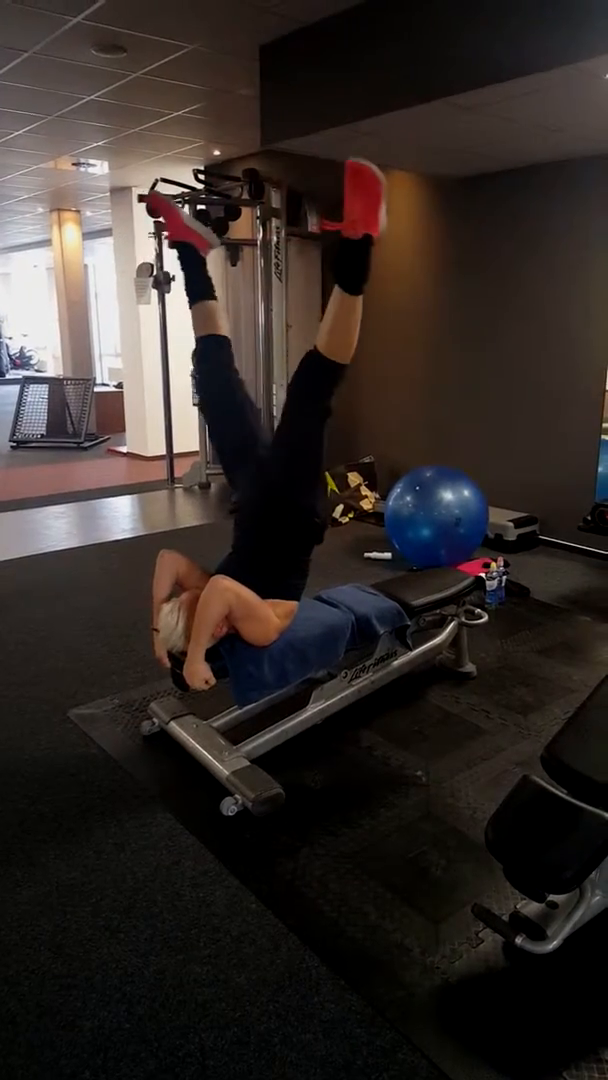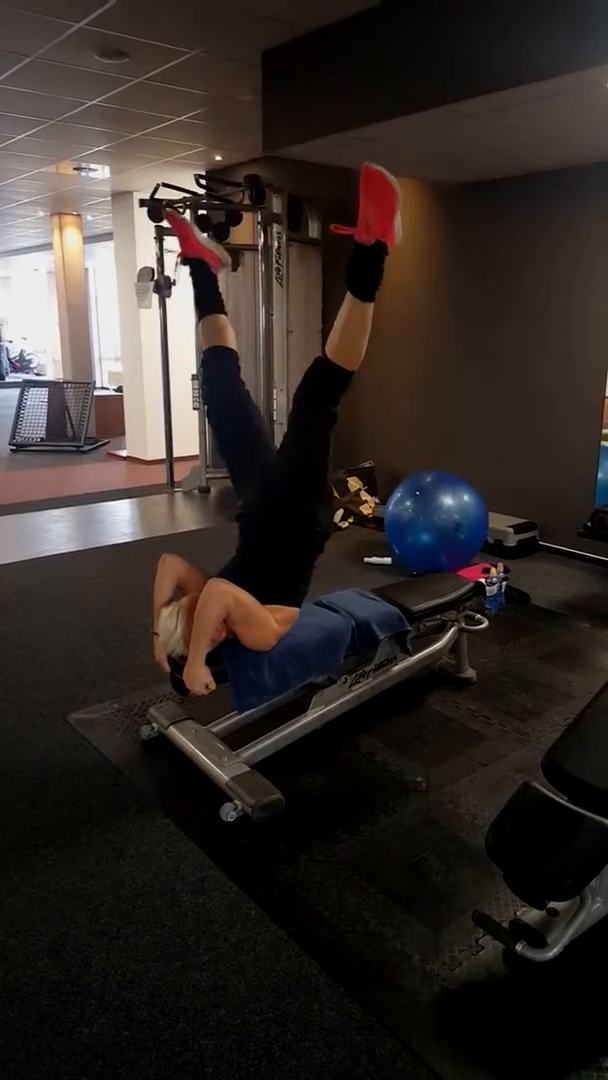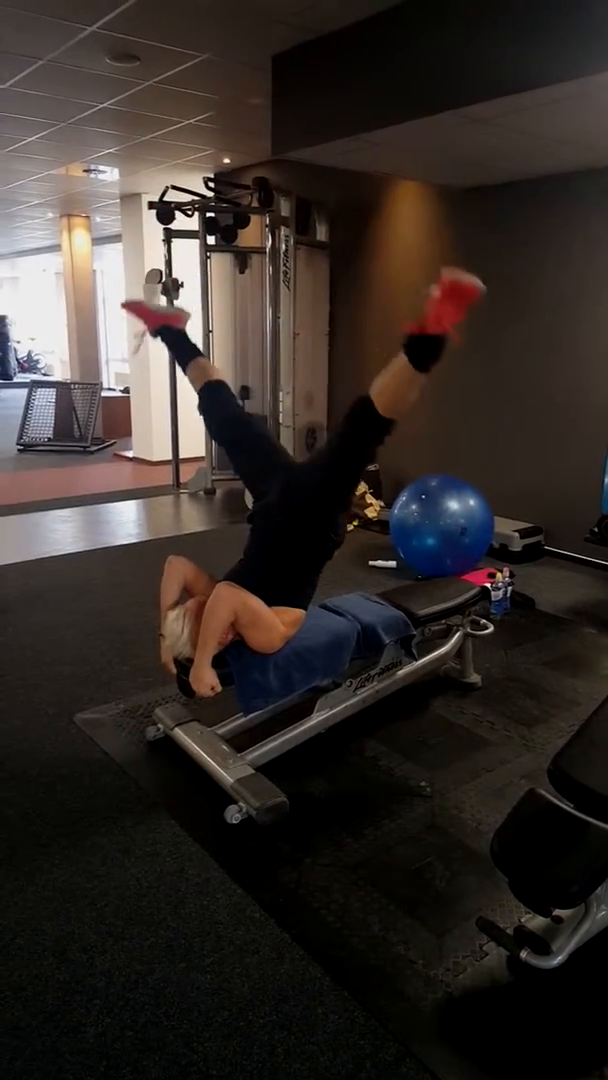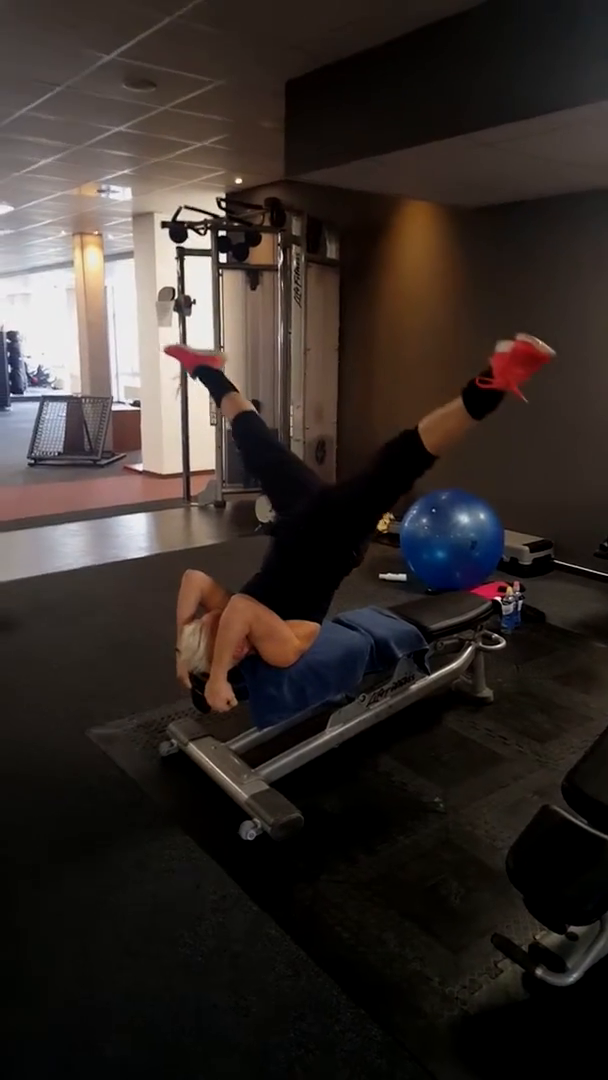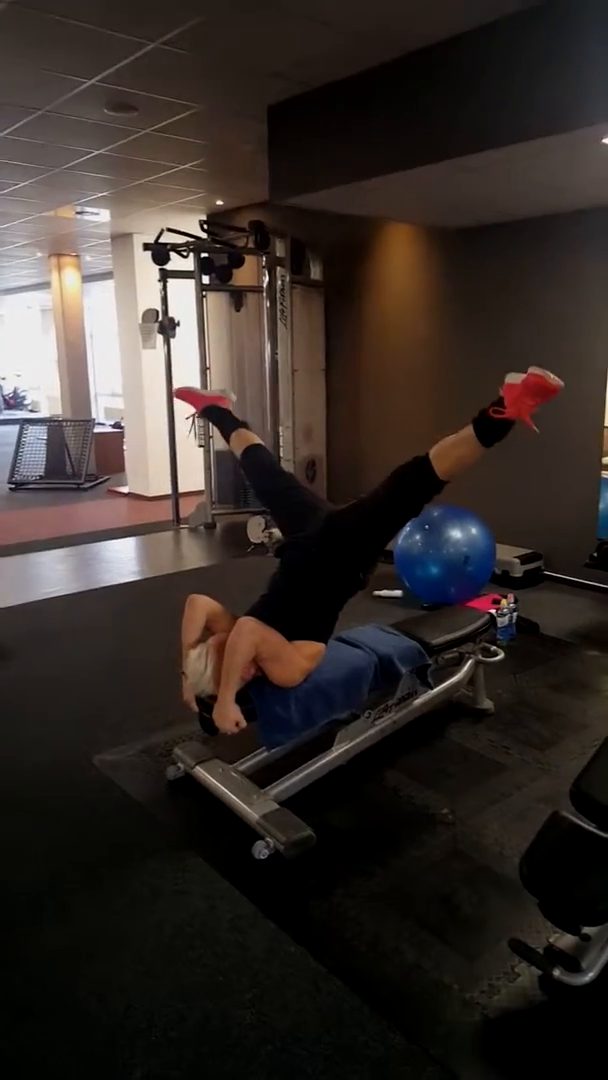
dt=0.4s
person 1, frame 1
left shoulder: (260, 628)
right elbow: (169, 558)
right wrist: (160, 632)
left hip: (287, 511)
right hip: (259, 502)
right knee: (215, 384)
person 1, frame 2
left shoulder: (260, 634)
right elbow: (169, 562)
right wrist: (161, 631)
left hip: (292, 518)
right hip: (267, 510)
right knee: (222, 393)
person 1, frame 3
left shoulder: (266, 637)
right shoulder: (209, 616)
right elbow: (176, 564)
left hip: (307, 523)
right hip: (278, 509)
right knee: (226, 420)
left ankle: (433, 328)
person 1, frame 4
left shoulder: (281, 651)
right shoulder: (229, 627)
right elbow: (193, 579)
left wrist: (217, 680)
right wrist: (183, 649)
left hip: (329, 536)
right hip: (303, 521)
right knee: (256, 445)
left ankle: (494, 382)
person 1, frame 5
left shoulder: (287, 670)
right shoulder: (238, 648)
left wrist: (225, 702)
left hip: (336, 556)
right hip: (309, 544)
left knee: (411, 489)
right knee: (264, 474)
left ankle: (507, 410)
right ankle: (215, 409)
